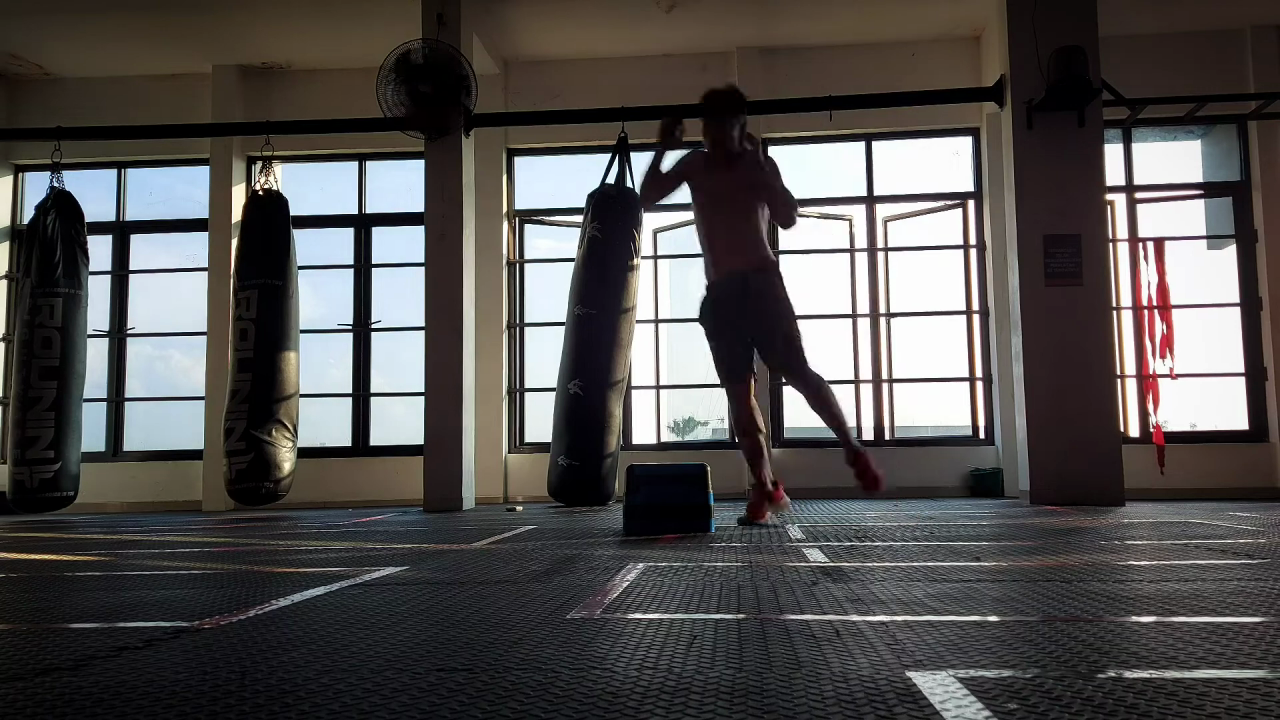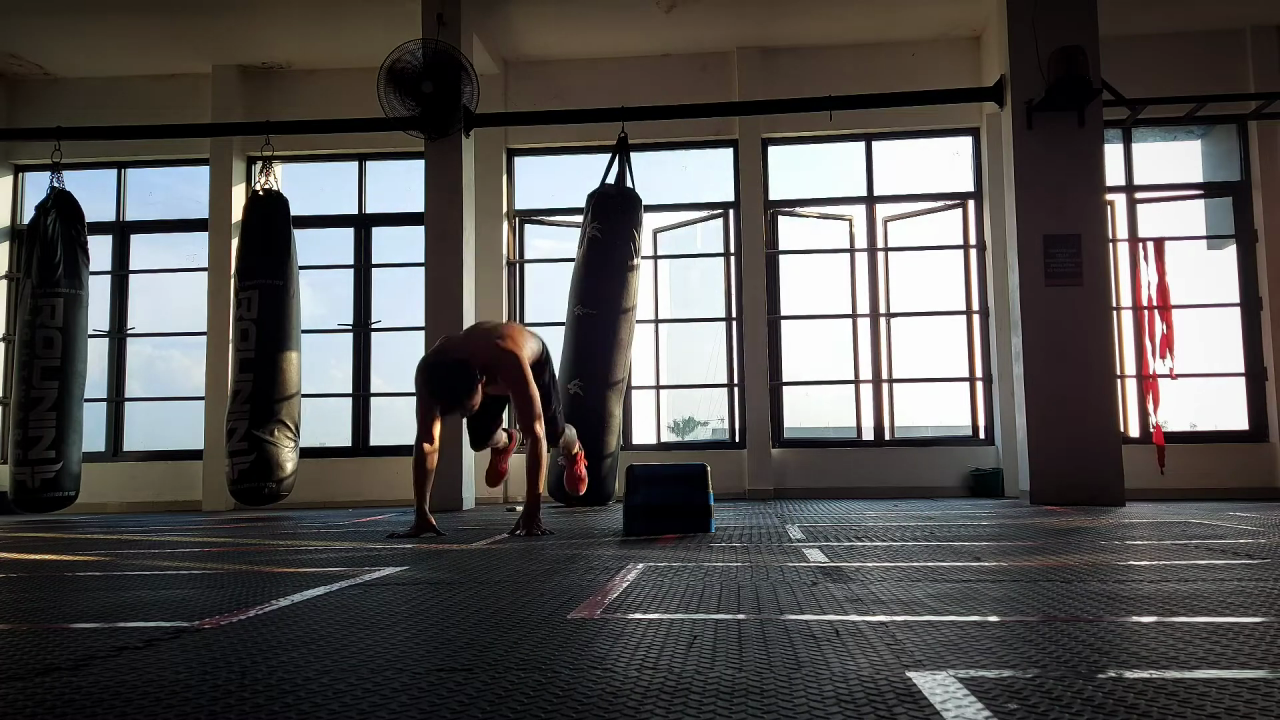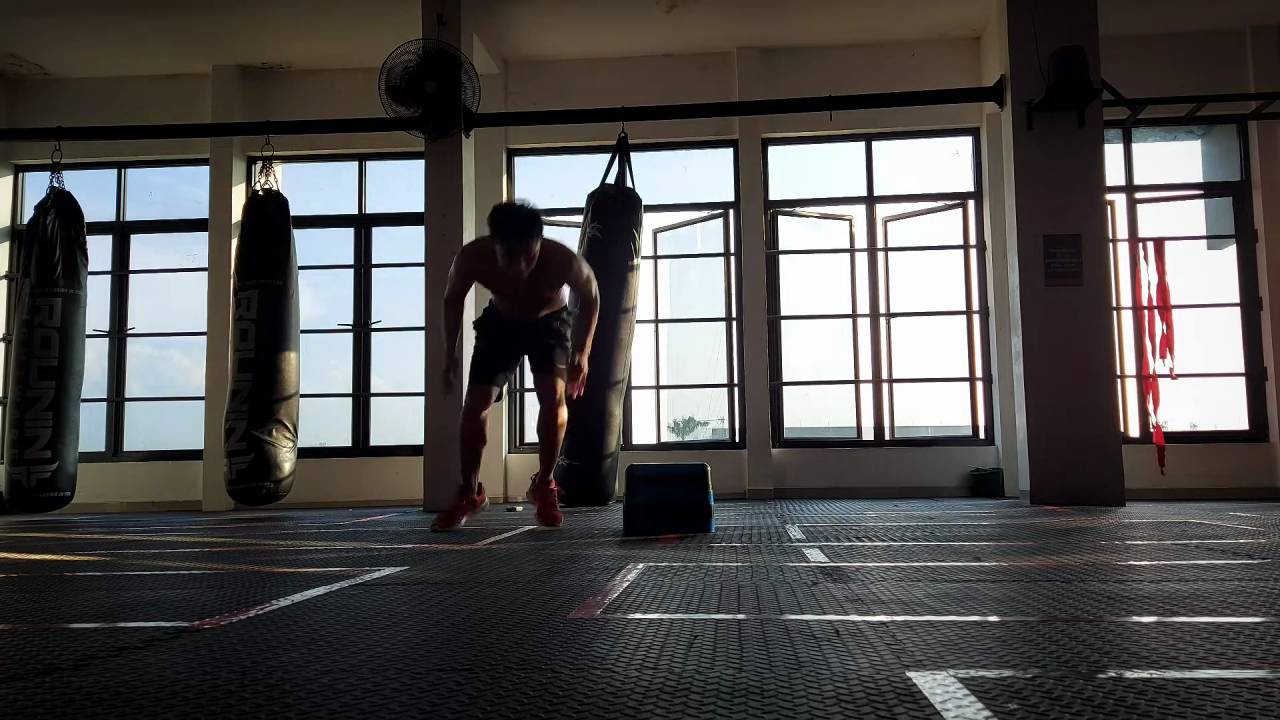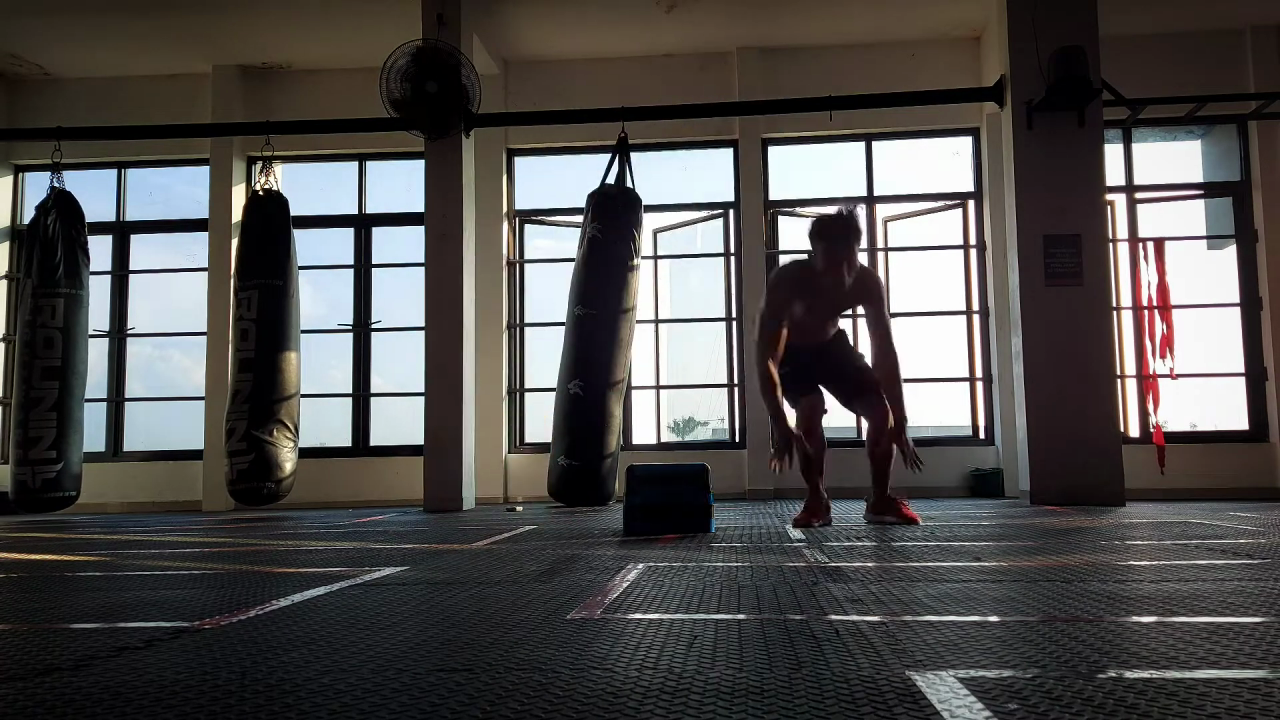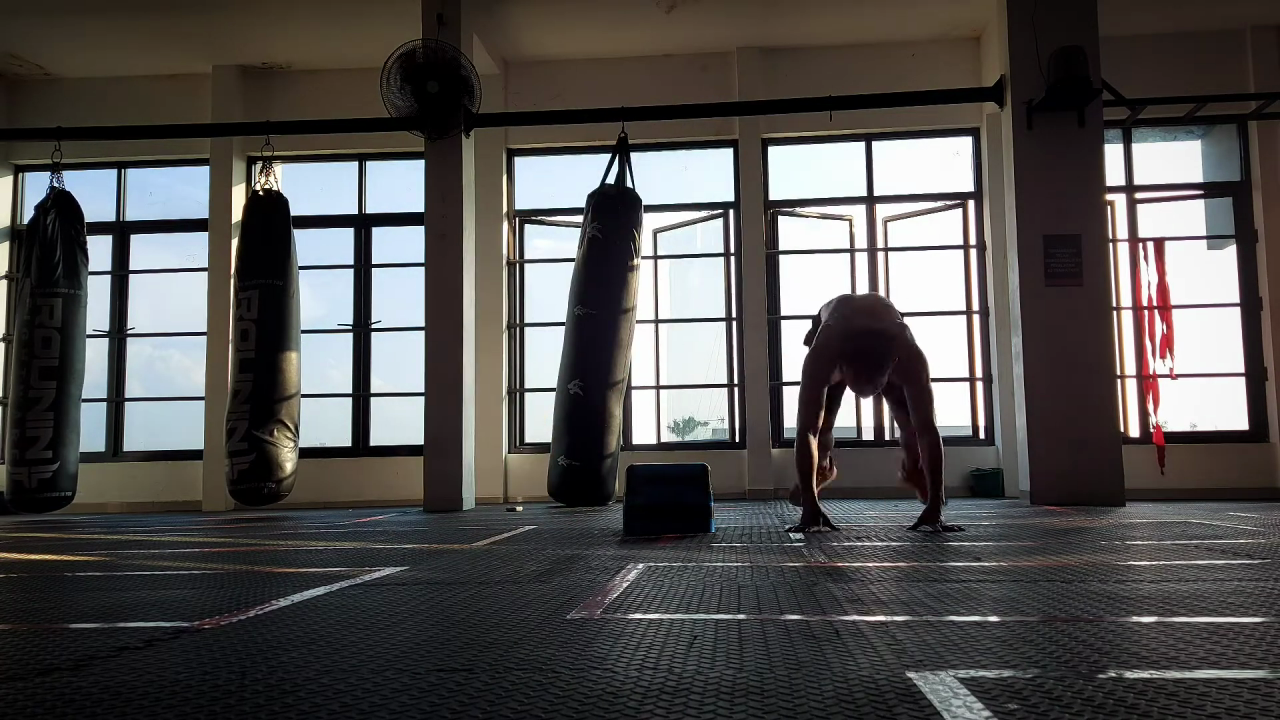
dt=1s
person 1, frame 1
left shoulder: (759, 165)
right shoulder: (693, 165)
left elbow: (787, 217)
right elbow: (648, 200)
left wrist: (760, 162)
right wrist: (662, 149)
left hip: (762, 282)
right hip: (722, 293)
left knee: (798, 373)
right knee: (738, 391)
left ankle: (853, 450)
right ankle: (766, 488)
person 1, frame 2
left shoulder: (512, 363)
right shoulder: (428, 371)
left elbow: (535, 438)
right elbow: (426, 442)
left wrist: (532, 513)
right wrist: (421, 514)
left hip: (534, 358)
left knee: (553, 435)
right knee: (482, 439)
left ankle: (573, 450)
right ankle: (504, 441)
person 1, frame 3
left shoulder: (563, 260)
right shoulder: (475, 256)
left elbow: (591, 296)
right elbow: (452, 298)
left wrist: (582, 352)
right wrist: (451, 354)
left hip: (550, 324)
right hip: (501, 323)
left knee: (553, 399)
right knee: (474, 405)
left ankle: (545, 486)
right ankle: (469, 494)
person 1, frame 4
left shoulder: (868, 282)
right shoulder: (786, 282)
left elbow: (885, 355)
right elbow: (763, 359)
left wrist: (900, 425)
right wrist: (781, 427)
left hip: (830, 345)
right hip: (792, 355)
left knee: (880, 410)
right knee: (810, 410)
left ankle: (881, 500)
right ankle: (815, 499)
person 1, frame 5
left shoulder: (909, 356)
right shoulder: (822, 356)
left elbow: (926, 427)
right elbow: (807, 430)
left wrist: (935, 505)
right wrist: (809, 506)
left knee: (913, 418)
right knee: (818, 419)
left ankle: (911, 469)
right ankle: (824, 464)
